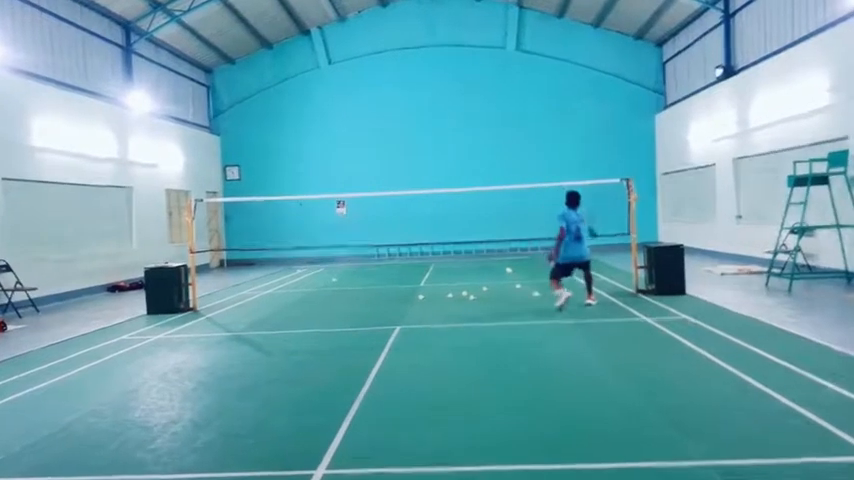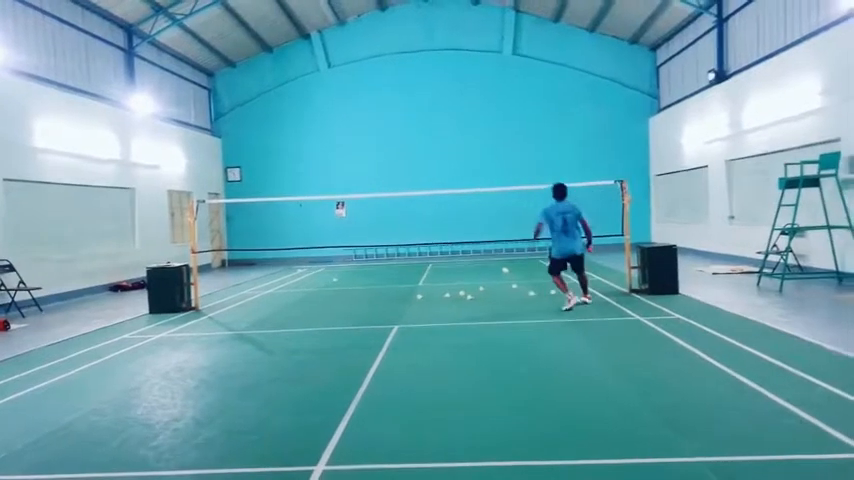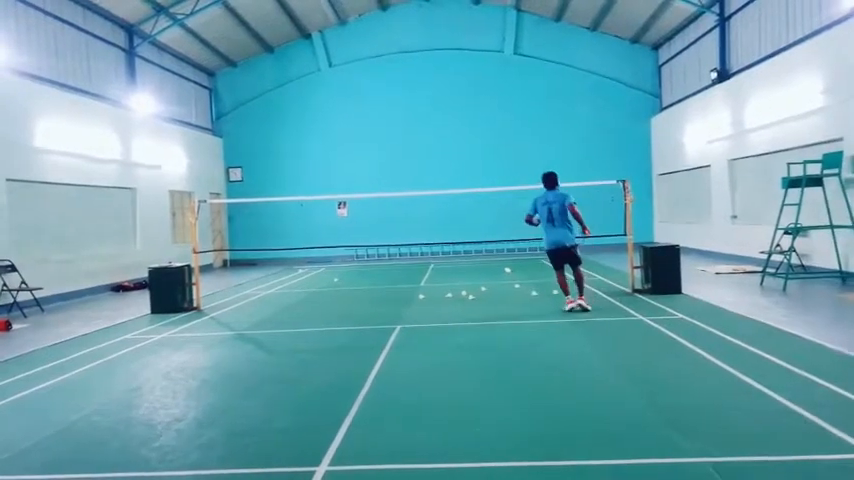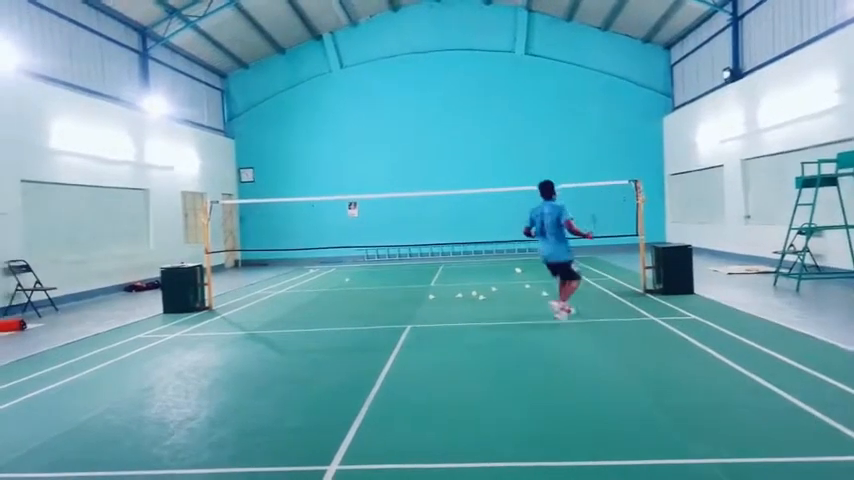
dt=0.2s
person 1, frame 1
left shoulder: (563, 216)
right shoulder: (582, 216)
left elbow: (562, 234)
right elbow: (591, 232)
left wrist: (555, 251)
right wrist: (592, 233)
left hip: (566, 256)
right hip: (583, 255)
left knee: (554, 279)
right knee: (586, 271)
left ankle: (562, 293)
right ankle: (590, 297)
person 1, frame 2
left shoulder: (547, 211)
right shoulder: (574, 208)
left elbow: (538, 229)
right elbow: (585, 226)
left wrist: (535, 236)
right wrist: (589, 242)
left hip: (558, 251)
right hip: (576, 248)
left knee: (555, 274)
right knee: (580, 272)
left ankle: (570, 296)
right ankle: (586, 296)
person 1, frame 3
left shoulder: (537, 200)
right shoulder: (564, 196)
left elbow: (528, 219)
right elbow: (574, 211)
left wrist: (536, 222)
right wrist: (583, 226)
left hip: (550, 243)
right hip: (566, 240)
left knee: (559, 271)
right knee: (576, 268)
left ankle: (569, 300)
right ankle: (581, 298)
person 1, frame 4
left shoulder: (534, 211)
right shoulder: (559, 208)
left elbow: (526, 232)
right elbow: (571, 228)
right wrist: (586, 234)
left hip: (546, 254)
right hip: (560, 253)
left knee: (564, 278)
right knee: (574, 280)
left ankle: (564, 306)
right ankle: (559, 303)
